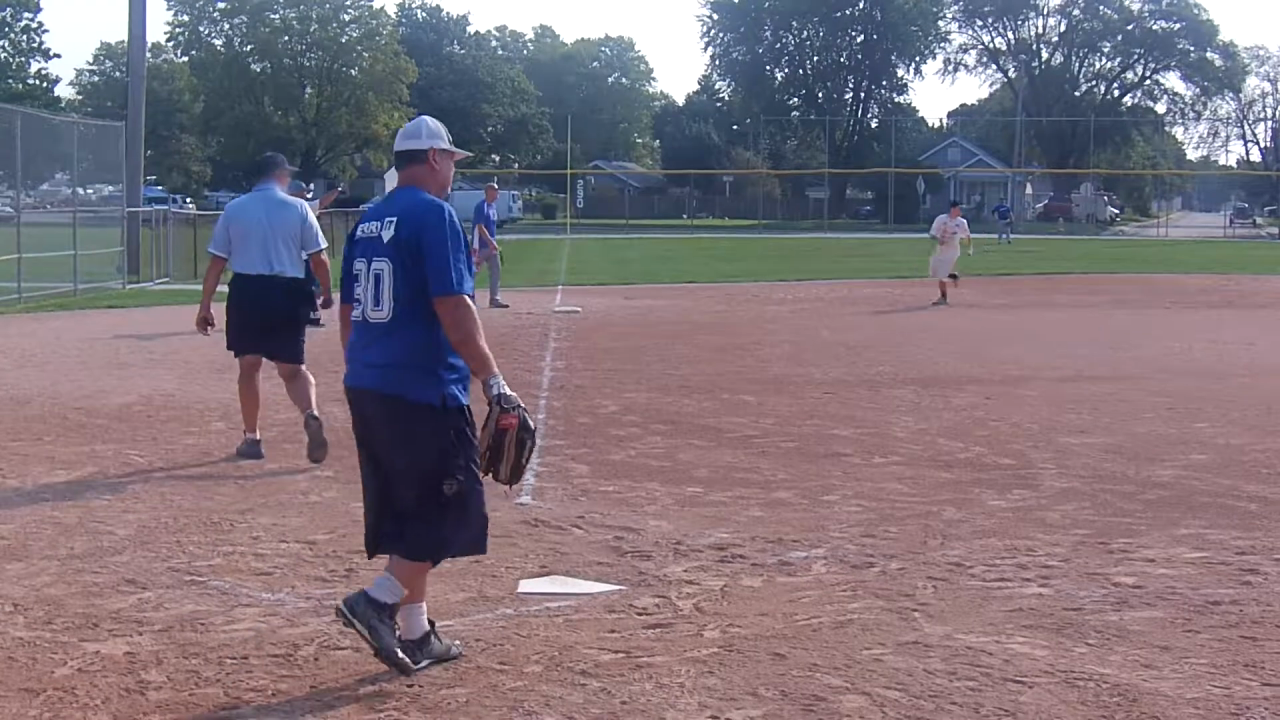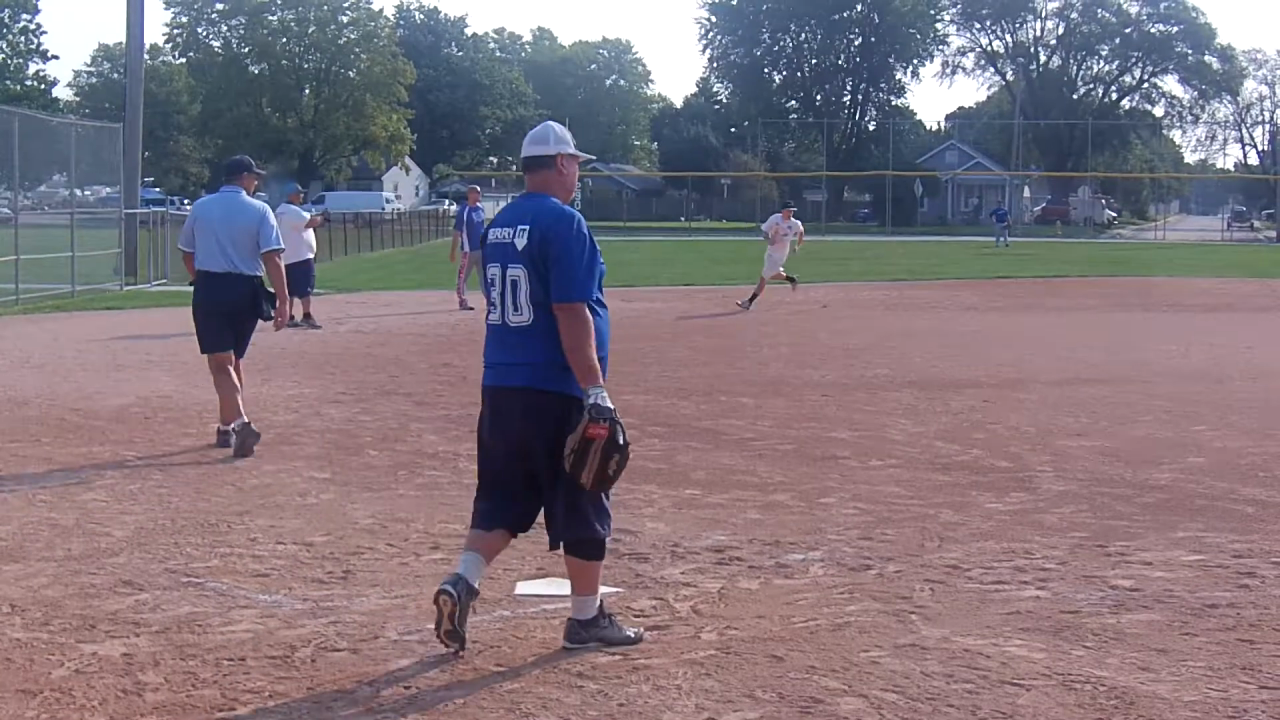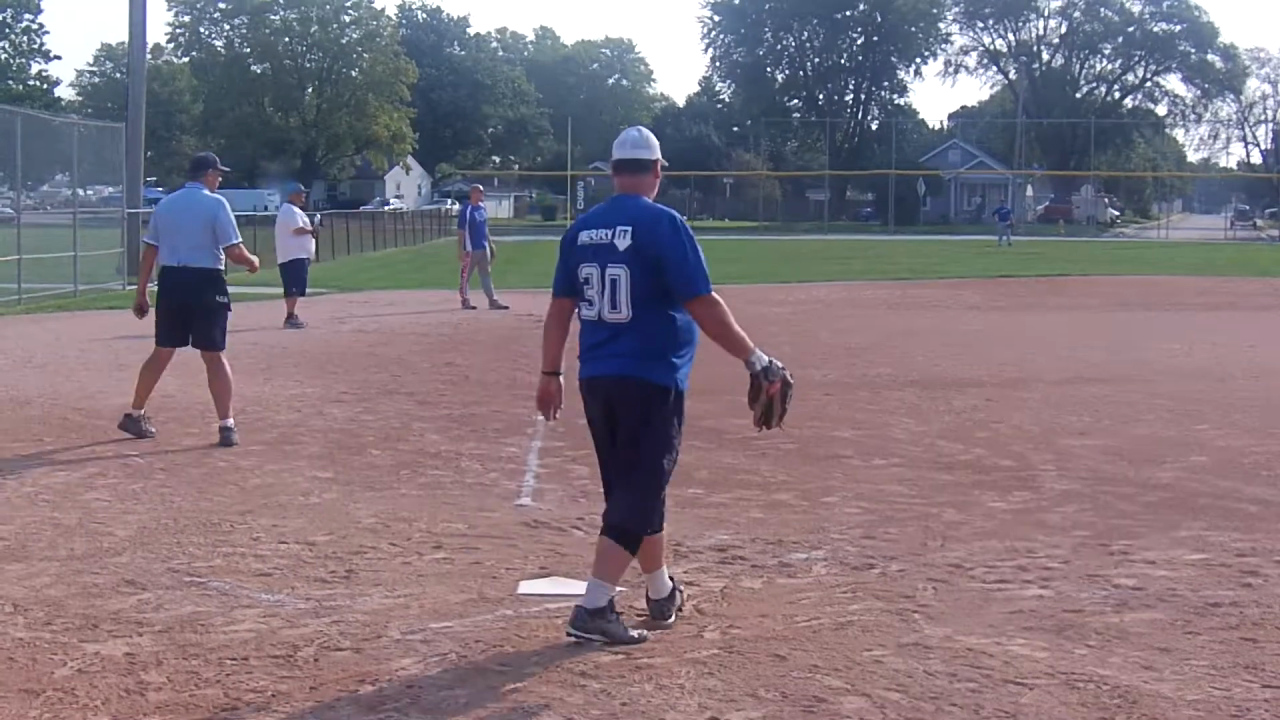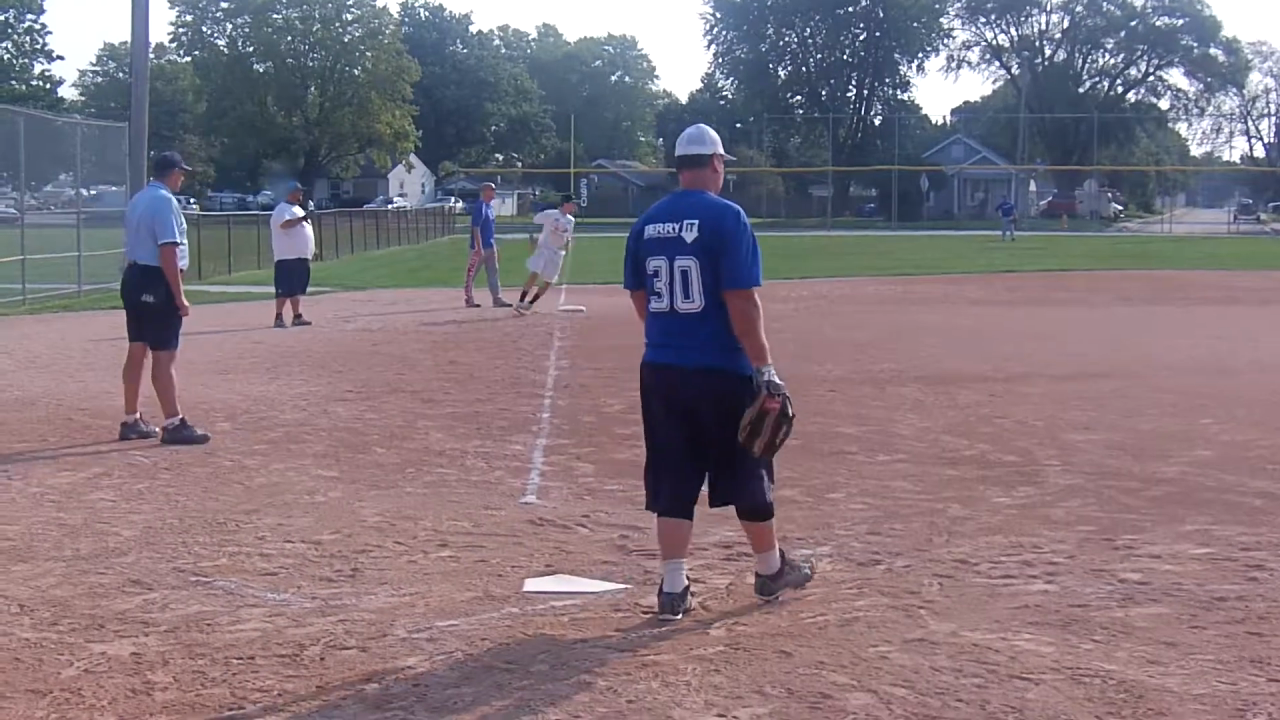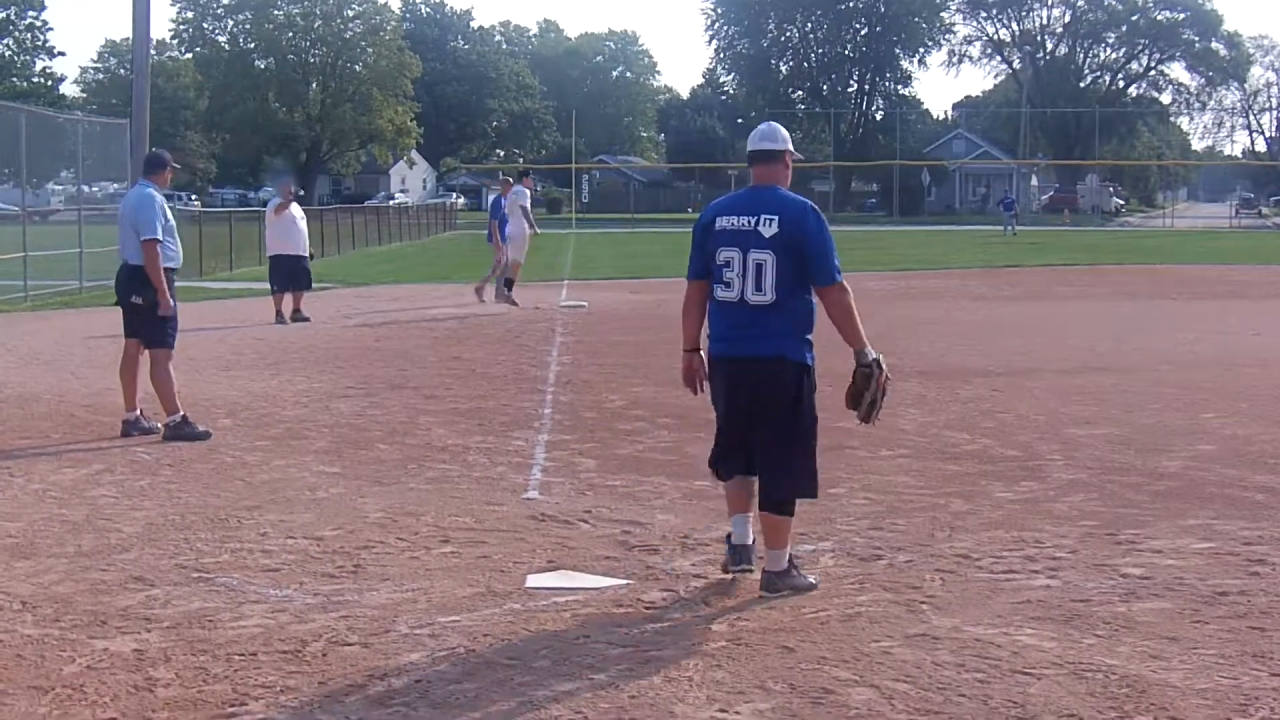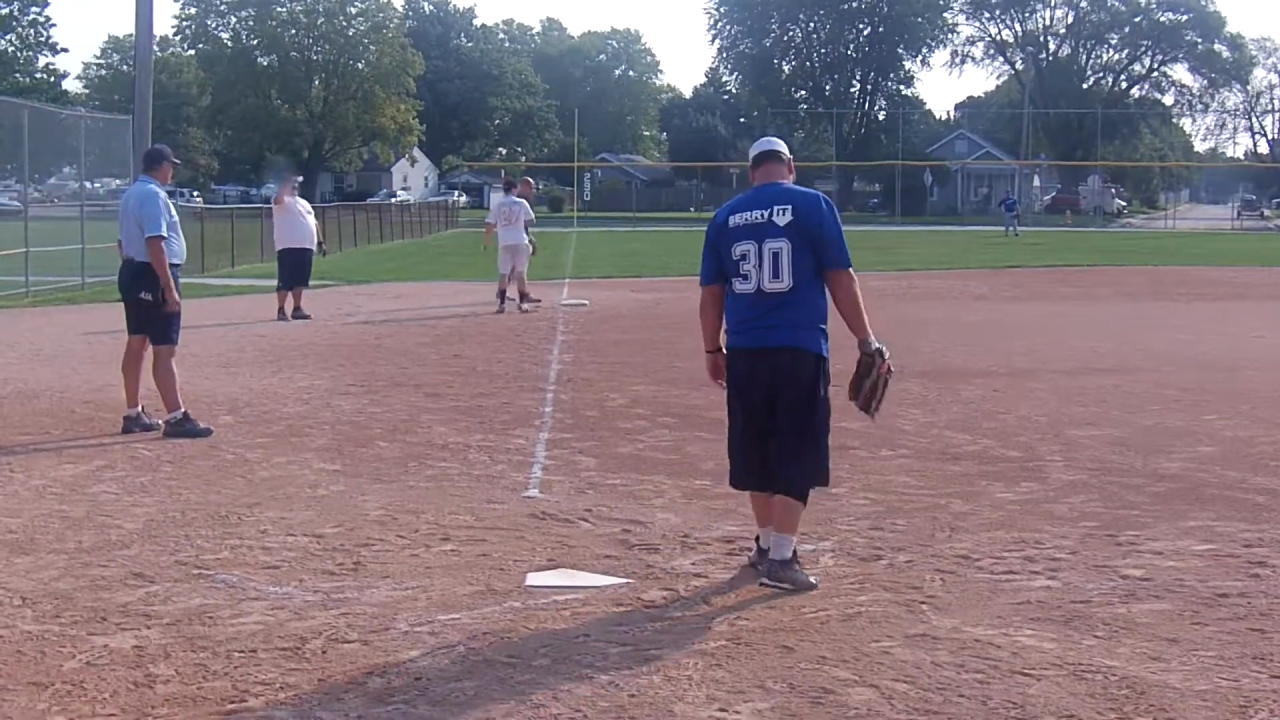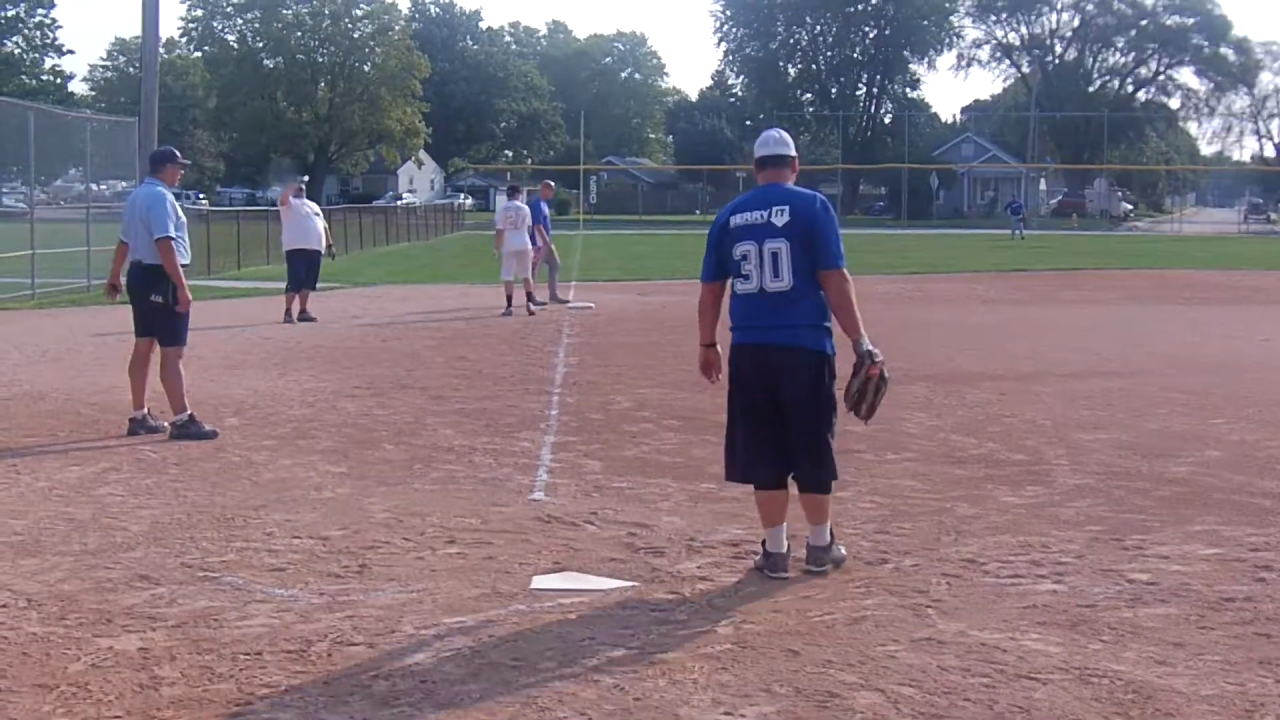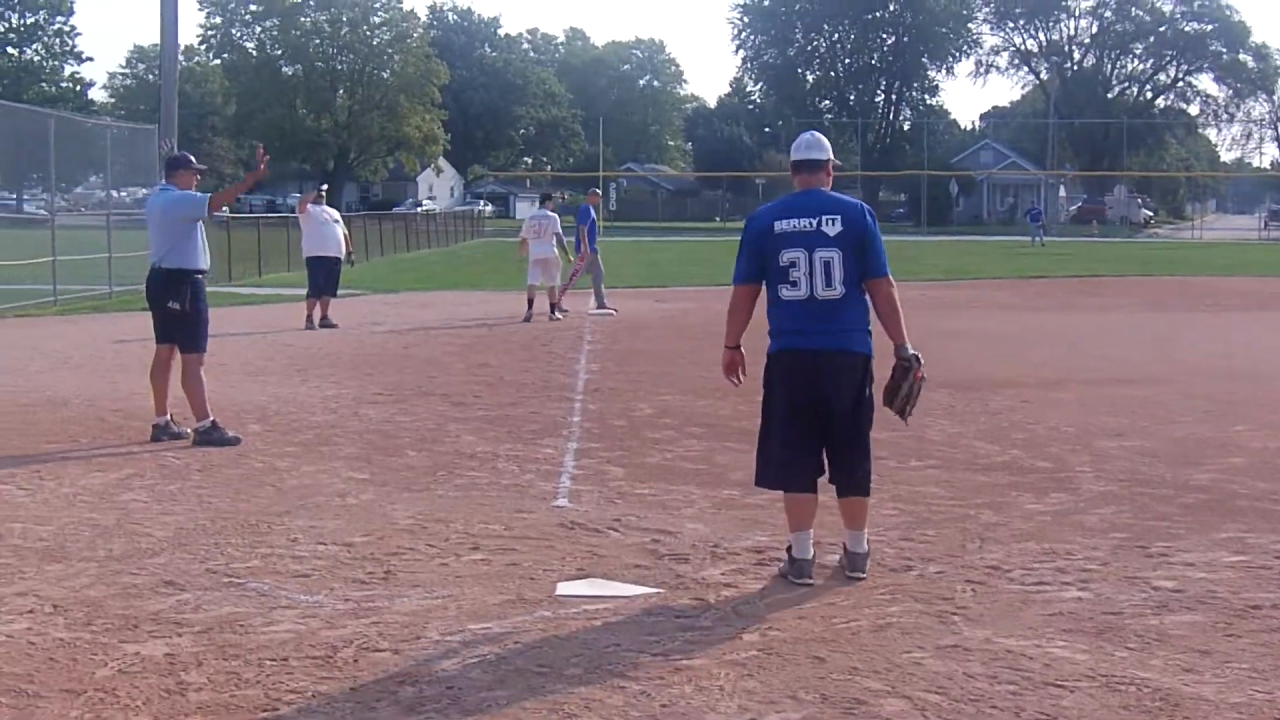
dt=0.5s
person 1, frame 1
left shoulder: (367, 222)
right shoulder: (435, 215)
left elbow: (348, 311)
right elbow: (453, 307)
right wrist: (493, 381)
left hip: (366, 386)
right hip: (423, 393)
left knee: (399, 514)
right knee: (451, 515)
left ankle: (411, 632)
right ankle: (375, 602)
person 1, frame 2
left shoulder: (499, 225)
right shoulder: (564, 221)
right elbow: (572, 314)
right wrist: (596, 391)
left hip: (501, 385)
right hip: (557, 391)
left knee: (502, 498)
right knee: (582, 504)
left ankle: (461, 584)
right ankle: (586, 617)
person 1, frame 3
left shoulder: (581, 229)
right shoulder: (663, 223)
left elbow: (560, 308)
right elbow: (702, 304)
left wrist: (550, 374)
right wrist: (754, 358)
left hip: (596, 379)
right hip: (651, 381)
left knee: (631, 487)
right knee: (638, 496)
left ankle: (660, 591)
right ankle: (595, 607)
person 1, frame 4
left shoulder: (646, 223)
right shoulder: (726, 217)
right elbow: (741, 301)
right wrist: (765, 369)
left hip: (661, 370)
right hip: (722, 370)
left knee: (673, 480)
right knee: (746, 472)
left ankle: (673, 587)
right ankle: (770, 570)
person 1, frame 5
left shoulder: (714, 215)
right shoulder: (801, 213)
left elbow: (696, 290)
right elbow: (833, 291)
left wrist: (691, 350)
right wrist: (864, 351)
left hip: (727, 357)
right hip: (783, 359)
left knee: (736, 451)
right knee: (780, 461)
left ankle: (739, 541)
right ankle: (777, 568)
person 1, frame 6
left shoulder: (725, 216)
right shoulder: (813, 205)
left elbow: (711, 293)
right elbow: (840, 280)
left wrist: (713, 349)
right wrist: (866, 340)
left hip: (745, 352)
right hip: (800, 350)
left knee: (755, 452)
right knee: (796, 455)
left ankle: (767, 547)
right ankle: (780, 558)
person 1, frame 7
left shoulder: (729, 216)
right shoulder: (812, 205)
left elbow: (710, 290)
right elbow: (835, 280)
left wrist: (707, 345)
right wrist: (859, 341)
left hip: (750, 350)
right hip: (805, 347)
left knee: (764, 455)
right knee: (814, 451)
left ankle: (776, 551)
right ankle: (819, 545)
person 1, frame 8
left shoulder: (764, 219)
right shoulder: (857, 214)
left elbow: (745, 291)
right elbow: (881, 287)
left wrist: (732, 345)
right wrist: (902, 346)
left hip: (790, 357)
right hip: (848, 355)
left knee: (796, 462)
right knee: (852, 458)
left ankle: (800, 558)
right ankle: (856, 553)
person 2, frame 1
left shoulder: (234, 209)
right shoulder: (297, 208)
left elbow: (217, 261)
right elbow: (318, 259)
left wrist: (205, 306)
right wrist: (326, 293)
left hip: (246, 293)
right hip: (287, 294)
left knee: (249, 367)
right knee: (292, 367)
left ankle: (252, 438)
right ankle: (311, 417)
person 2, frame 2
left shoulder: (200, 207)
right shoulder: (259, 210)
left elbow: (188, 254)
right elbow: (272, 259)
right wrist: (282, 302)
left hip: (210, 290)
right hip: (246, 291)
left knee: (221, 364)
right knee: (233, 362)
left ankle: (240, 425)
right ankle: (227, 428)
person 2, frame 3
left shoulder: (165, 204)
right shoulder: (215, 203)
left elbow: (150, 251)
right elbow: (232, 250)
left wrist: (141, 293)
right wrist: (252, 262)
left hip: (170, 283)
right hip: (204, 285)
left knee: (161, 353)
right knee: (215, 357)
left ankle: (135, 416)
right ankle: (227, 426)
person 2, frame 4
left shoulder: (137, 199)
right shoulder: (165, 201)
right elbow: (168, 253)
right wrist: (179, 295)
left hip: (133, 279)
right hip: (157, 283)
left knee: (137, 352)
right knee: (164, 357)
left ankle: (131, 421)
right ankle: (173, 424)
person 2, frame 5
left shoulder: (130, 197)
right shoulder: (151, 199)
right elbow: (150, 249)
right wrist: (163, 292)
left hip: (129, 278)
right hip: (149, 282)
left knee: (133, 348)
right knee: (161, 353)
left ankle: (132, 418)
right ankle: (175, 421)
person 2, frame 6
left shoulder: (130, 194)
right shoulder: (154, 195)
left elbow: (123, 242)
right elbow: (155, 246)
right wrist: (169, 288)
left hip: (131, 274)
right hip: (154, 277)
left knee: (136, 345)
right knee: (165, 350)
left ankle: (134, 414)
right ankle: (176, 418)
person 2, frame 7
left shoulder: (136, 197)
right shoulder: (161, 197)
left elbow: (124, 241)
right elbow: (165, 245)
left wrist: (115, 276)
right wrist: (181, 287)
left hip: (139, 275)
right hip: (161, 279)
left knee: (143, 347)
right knee: (172, 352)
left ankle: (139, 416)
right ankle: (182, 420)
person 2, frame 8
left shoulder: (156, 200)
right shoulder: (179, 200)
right elbow: (217, 202)
right wrist: (253, 177)
left hip: (160, 280)
right hip: (183, 284)
left knee: (164, 353)
right knee: (193, 358)
left ankle: (162, 423)
right ankle: (206, 427)
